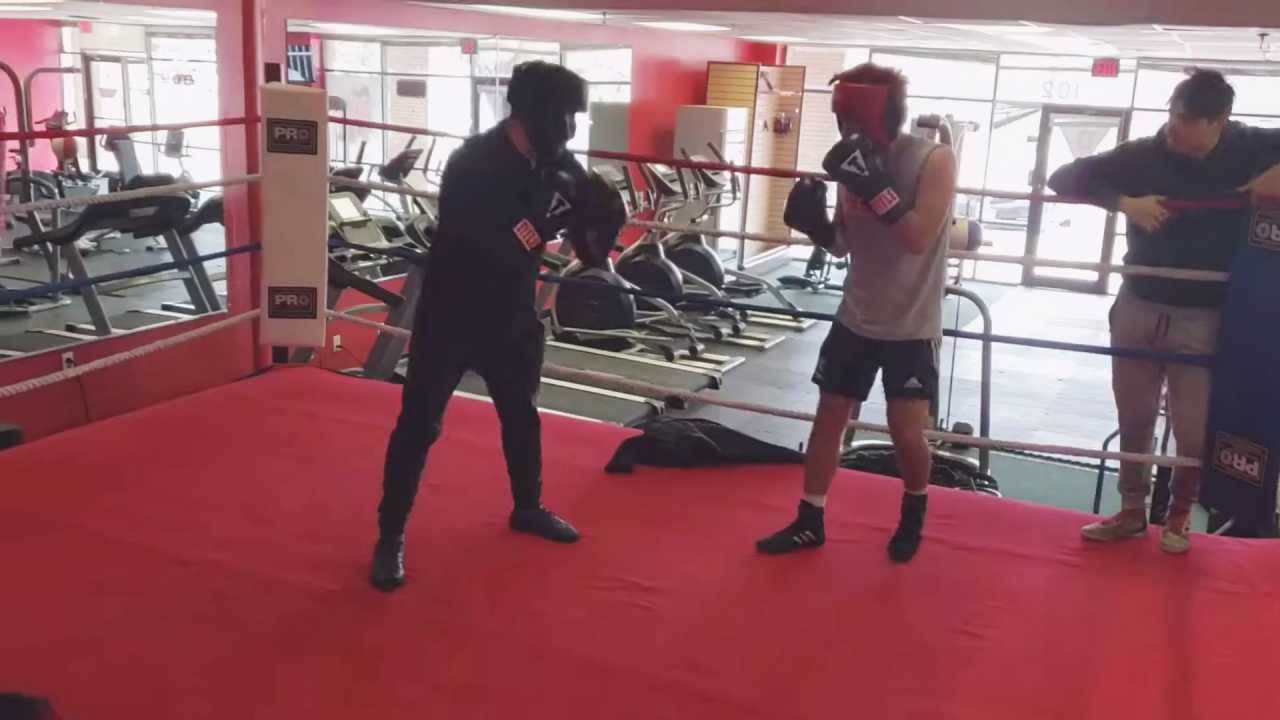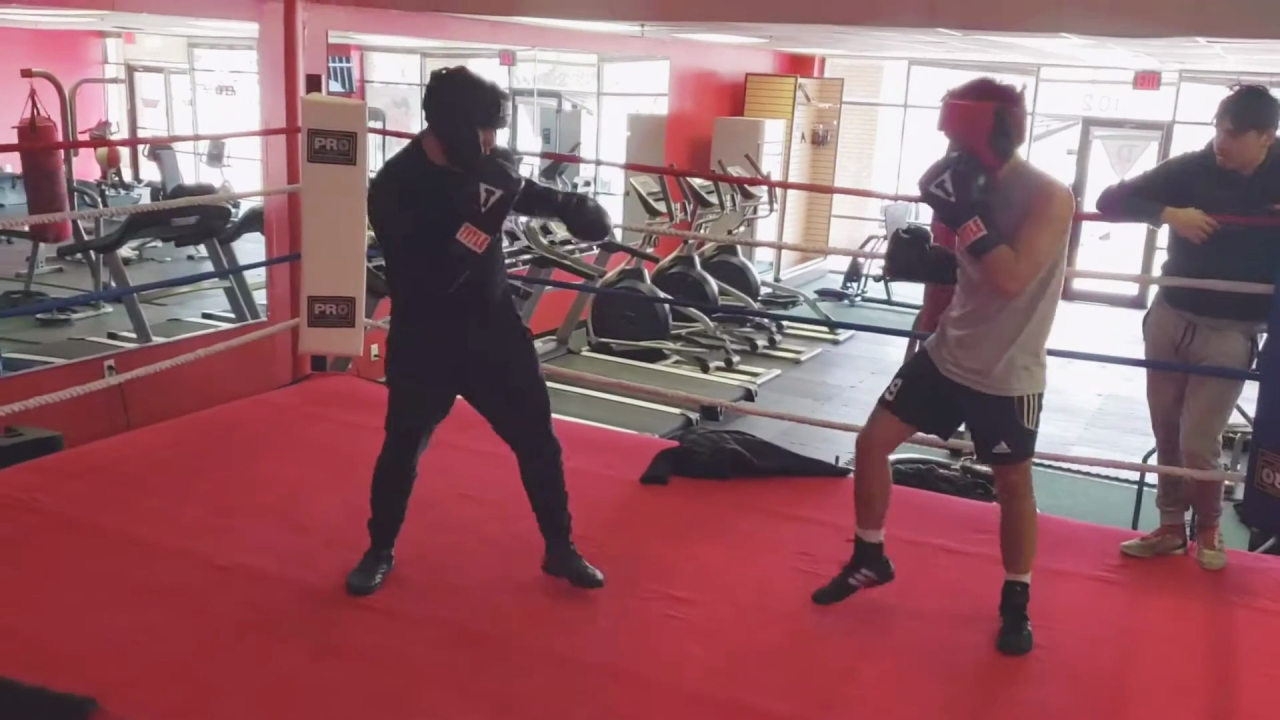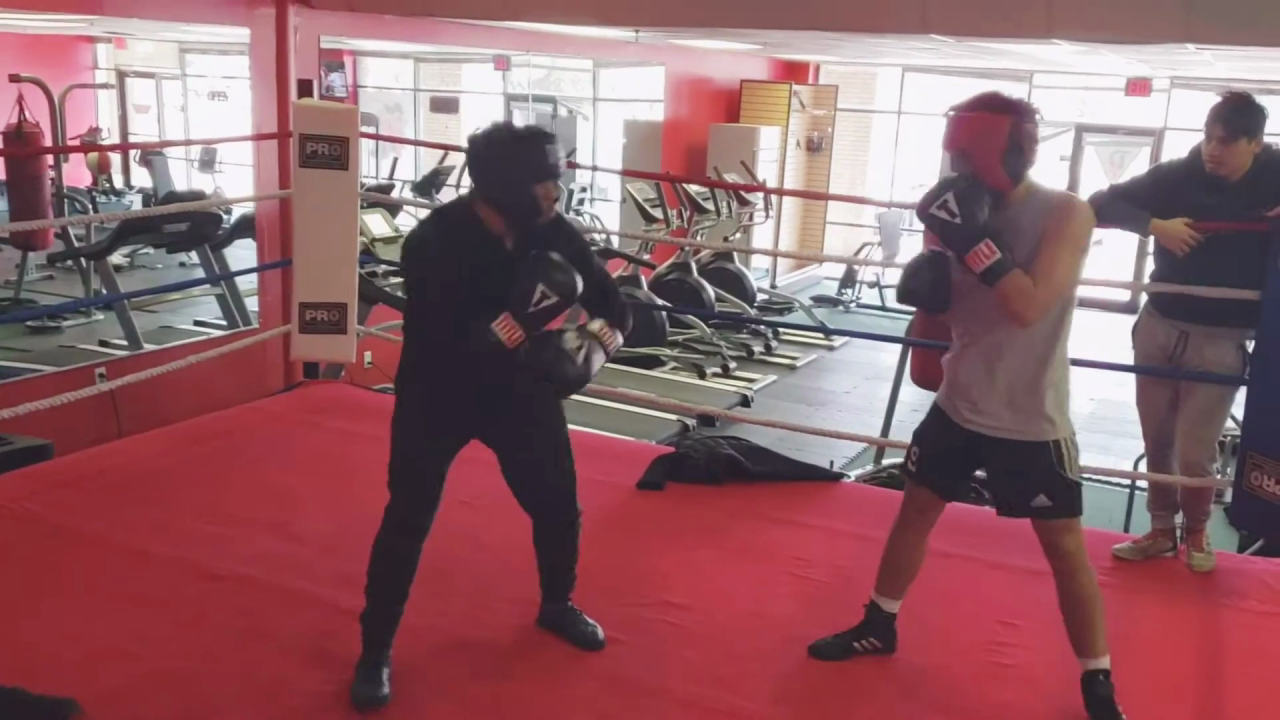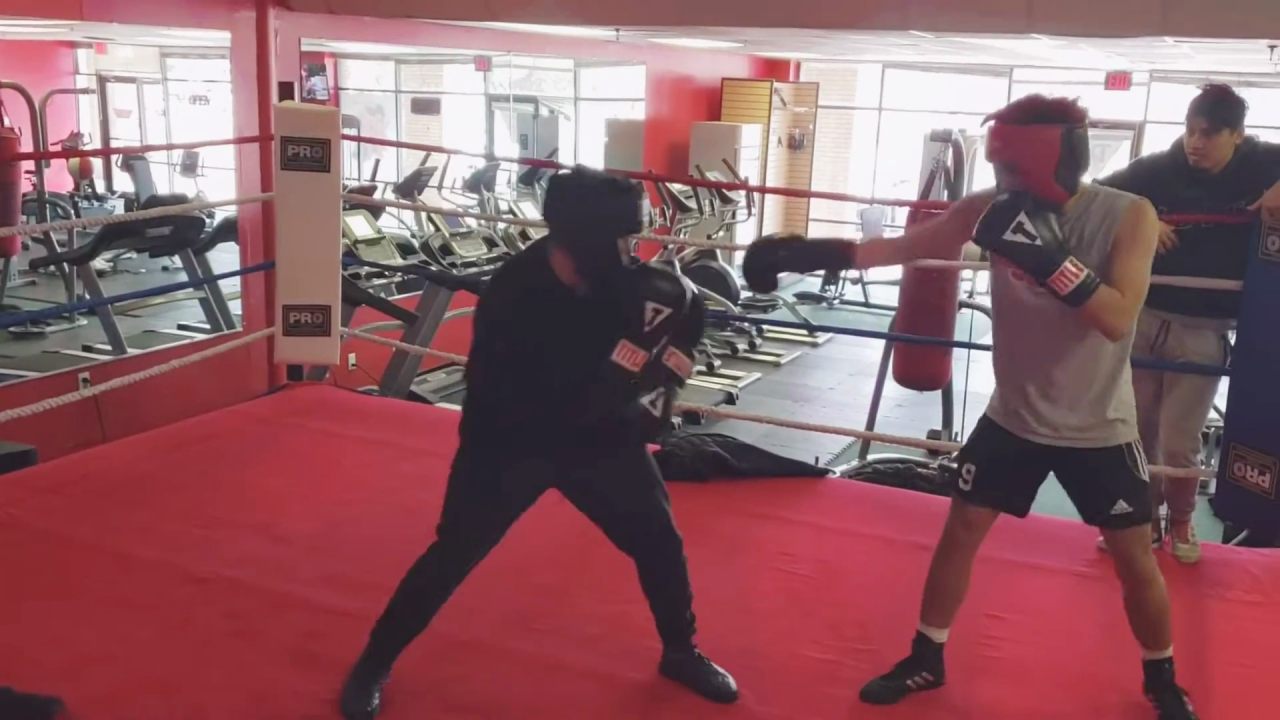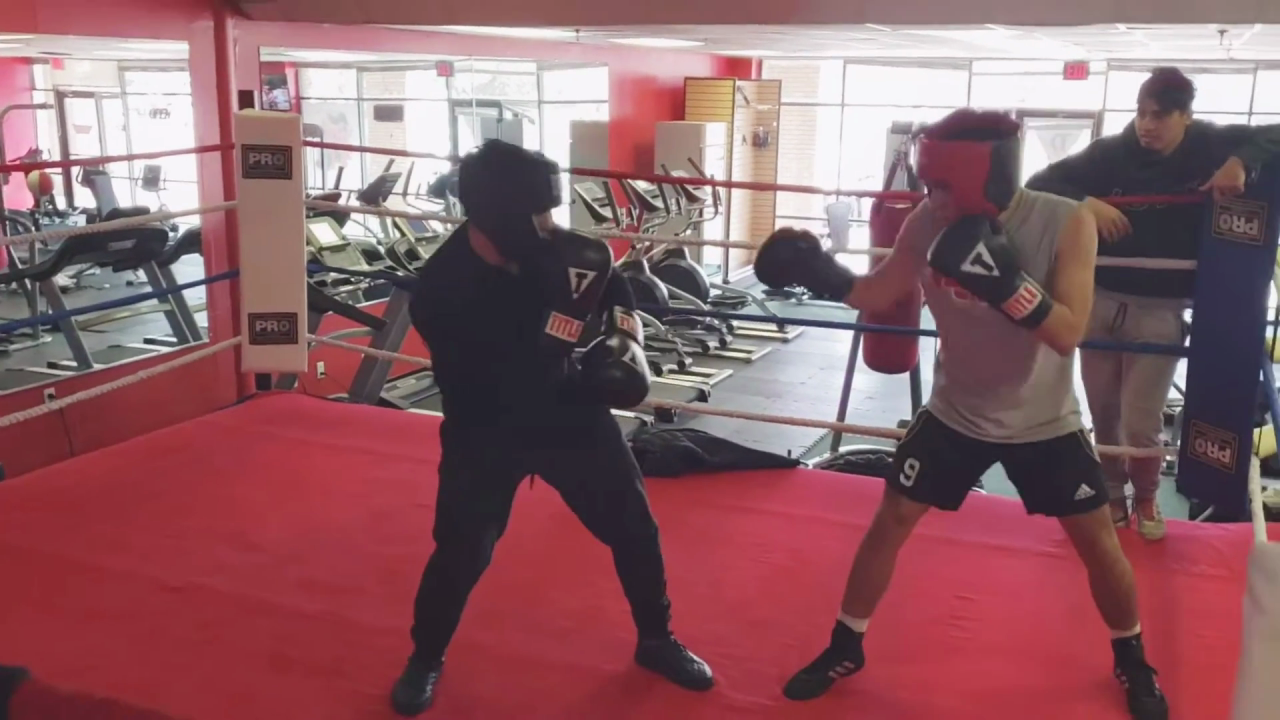
dt=0.7s
person 1, frame 1
left shoulder: (934, 160)
right shoulder: (855, 165)
left elbow: (919, 238)
left wrist: (874, 186)
right wrist: (814, 221)
left hip: (912, 326)
right hip: (856, 319)
left knee: (908, 433)
right knee: (830, 416)
left ankle: (914, 505)
right ankle: (809, 520)
person 1, frame 2
left shoulder: (1049, 197)
right shoulder: (977, 190)
left elbow: (1012, 278)
left wrist: (964, 216)
right wrist: (930, 261)
left hip: (1006, 374)
right hip: (946, 353)
left knee: (1013, 485)
right knee: (871, 443)
left ankle: (1016, 601)
right ankle: (870, 557)
person 1, frame 3
left shoulder: (1064, 215)
right shoulder: (978, 214)
left elbow: (1028, 308)
left wrist: (973, 241)
right wrist: (933, 289)
left hip: (1030, 418)
right hip: (960, 403)
left knee: (1065, 553)
right knee: (914, 512)
right ankle: (878, 627)
person 1, frame 4
left shoulder: (1129, 216)
right shoulder: (991, 210)
left elbow: (1118, 320)
right elbow: (895, 249)
left wrist: (1051, 258)
right wrist: (815, 252)
left hip: (1098, 427)
right hip: (1014, 417)
left knee: (1135, 558)
right knee: (962, 531)
right ankle: (926, 658)
person 1, frame 5
left shoulder: (1067, 222)
right shoulder: (930, 224)
left elbow: (1067, 332)
right elbow: (874, 295)
left wrist: (1000, 282)
right wrist: (816, 272)
left hip: (1045, 421)
right hip: (956, 413)
left knee: (1099, 543)
right knee: (889, 523)
left ankle: (1133, 663)
right ankle: (844, 647)
person 2, frame 1
left shoulder: (559, 167)
right shoulder: (472, 164)
left elbow: (591, 245)
right elbow: (474, 255)
left wrist: (603, 214)
right wrist: (538, 221)
left hip: (511, 312)
right hip: (451, 310)
left knee: (521, 412)
right knee: (420, 421)
left ankle: (528, 509)
right ankle: (390, 537)
person 2, frame 2
left shoulder: (490, 163)
right shoulder: (394, 186)
left elbow: (528, 195)
right elbow: (424, 279)
left wrist: (567, 205)
right wrist: (481, 219)
left hip: (493, 326)
right hip: (424, 338)
left knee: (536, 437)
right knee: (402, 447)
left ankle: (560, 549)
right ankle: (381, 550)
person 2, frame 3
left shoulder: (549, 232)
right shoulder: (433, 244)
left elbow: (611, 303)
right elbow: (443, 352)
left wrist: (587, 344)
right wrist: (526, 315)
left hip: (518, 386)
right hip: (436, 393)
left knee: (558, 502)
right knee: (408, 516)
left ankle: (556, 604)
right ankle: (375, 651)
person 2, frame 4
left shoulder: (616, 273)
right shoulder: (512, 298)
left elbow: (688, 310)
right elbow: (578, 399)
left wrist: (665, 378)
right wrist: (639, 337)
left hip: (595, 427)
right hip: (506, 439)
left knee: (657, 537)
right knee: (454, 555)
left ankle: (680, 652)
right ankle: (375, 662)
person 2, frame 5
left shoulder: (546, 248)
right shoulder: (441, 289)
left elbow: (617, 289)
right elbow: (506, 385)
left wrist: (627, 342)
right wrist: (567, 307)
left hip: (567, 411)
right hip: (485, 429)
left knee: (633, 525)
right knee: (460, 552)
left ankle: (656, 639)
right ankle: (426, 657)
person 3, frame 1
right shoulder: (1144, 154)
right elbow: (1064, 178)
right wrist: (1124, 202)
left hip: (1203, 318)
right hip: (1138, 308)
left knee: (1194, 433)
right knee: (1133, 422)
left ankle: (1179, 514)
right ankle: (1132, 511)
person 3, frame 2
right shoulder: (1190, 169)
right elbow: (1111, 199)
right wrist: (1169, 214)
left hip: (1231, 329)
right hip: (1170, 316)
left knee: (1198, 443)
right knee: (1167, 436)
left ankle: (1209, 528)
right ankle: (1172, 527)
person 3, frame 3
right shoulder: (1176, 175)
right elbow: (1100, 205)
right wrist: (1155, 225)
left hip: (1222, 337)
right hip: (1159, 324)
left knee: (1196, 452)
right knee: (1157, 440)
left ankle: (1196, 531)
right ankle: (1162, 530)
person 3, frame 4
right shoulder: (1158, 168)
left hip: (1203, 327)
right hip: (1142, 316)
left knee: (1179, 442)
right knee: (1140, 431)
left ankle: (1181, 522)
right ankle: (1146, 520)
person 3, frame 5
left shoulder: (1212, 146)
right shoulder: (1110, 152)
right elbow: (1040, 184)
left wrist: (1242, 162)
right wrist: (1087, 202)
left hip: (1161, 306)
right hip: (1100, 298)
left knee: (1141, 421)
right knee: (1103, 412)
left ankle: (1145, 500)
right ankle: (1112, 498)
